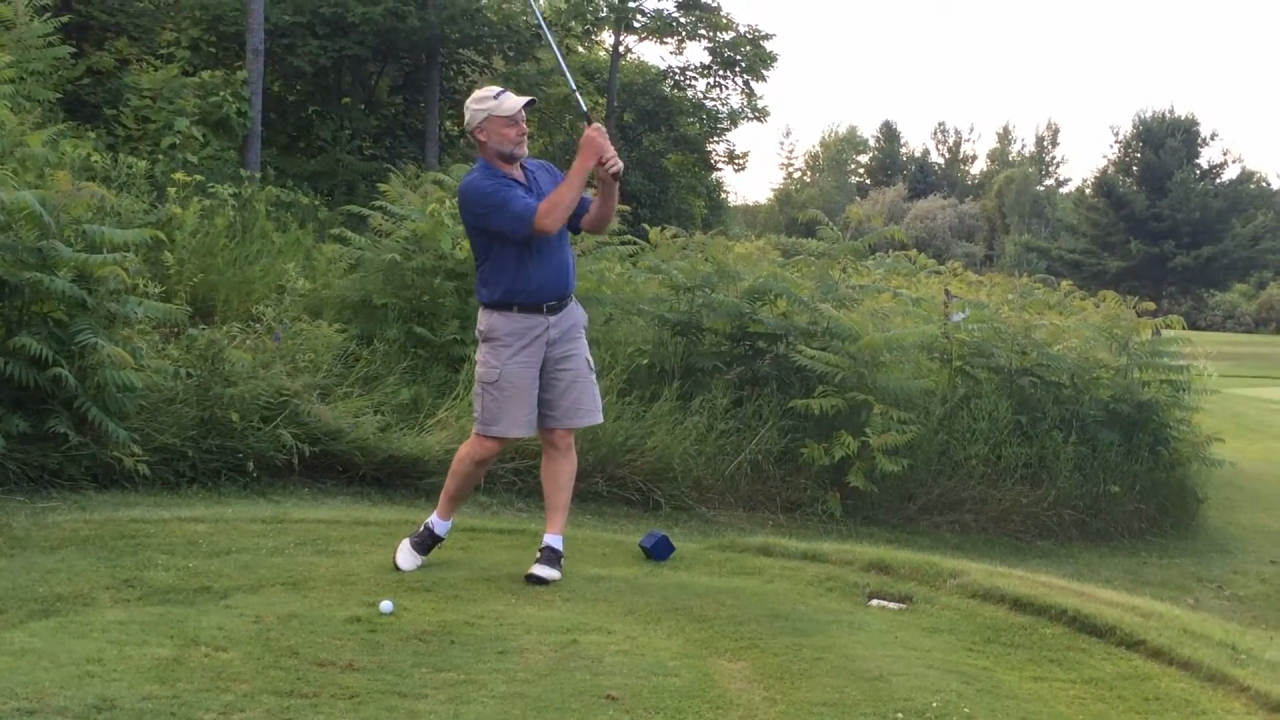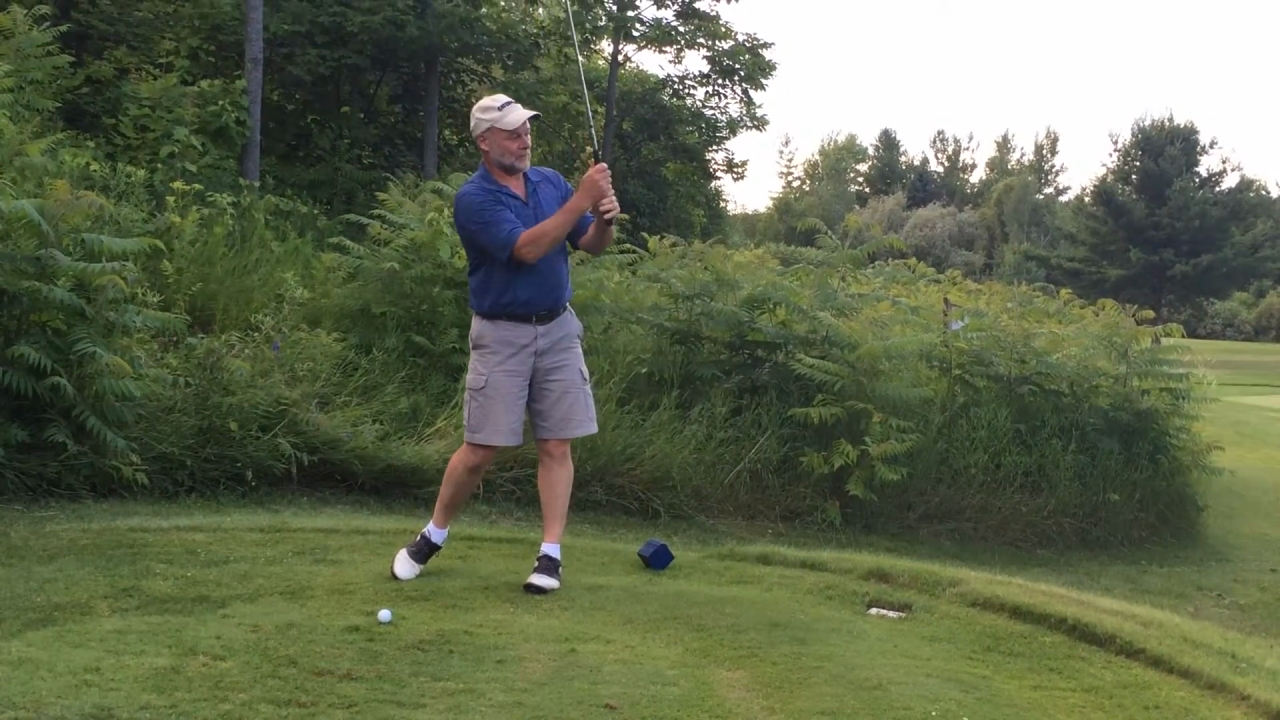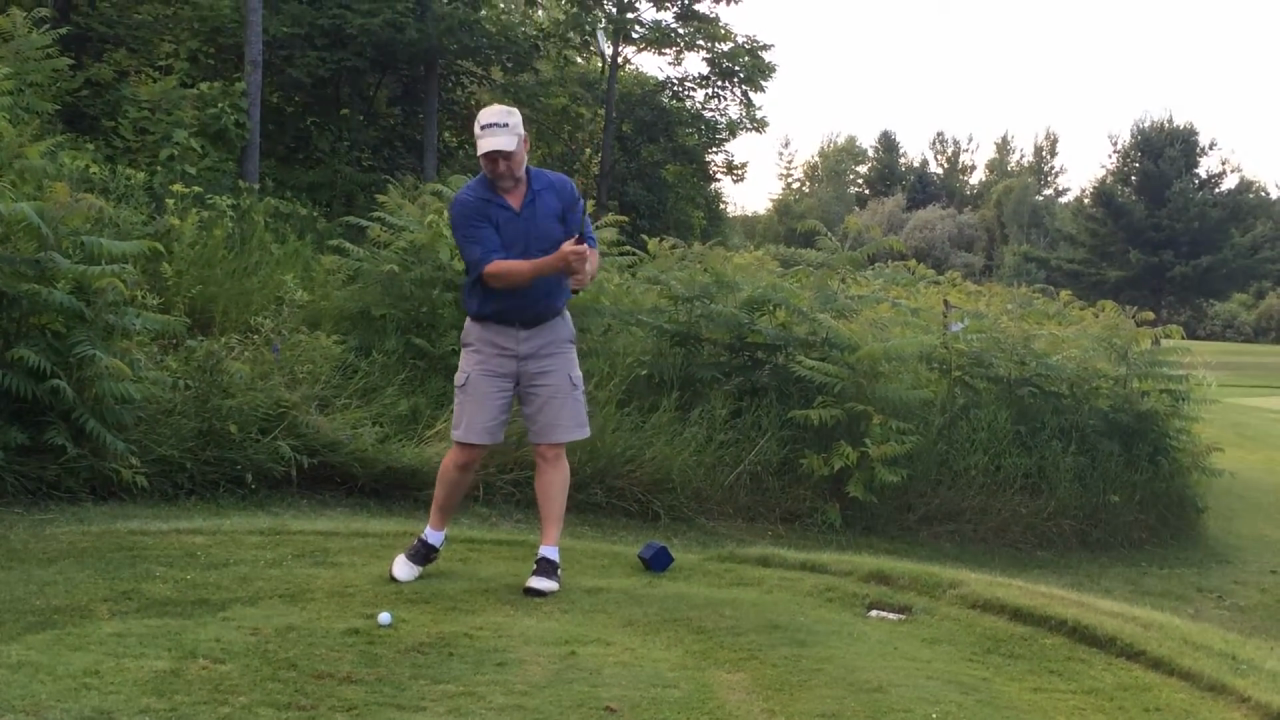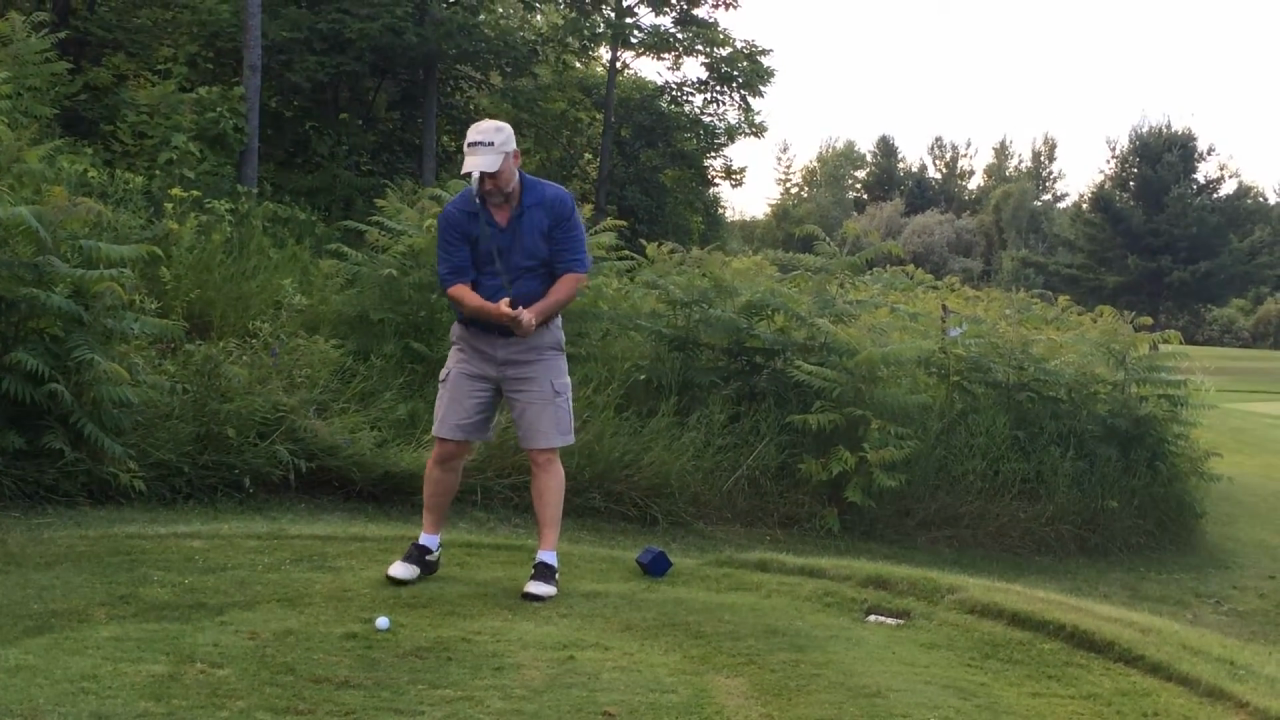
dt=0.3s
person 1, frame 1
left shoulder: (544, 171)
right shoulder: (477, 188)
left elbow: (594, 225)
right elbow: (544, 223)
left wrist: (608, 180)
right wrist: (583, 160)
left hip: (564, 319)
right hip: (509, 325)
left knee: (561, 436)
right knee: (489, 441)
left ankle: (552, 545)
right ankle: (435, 526)
person 1, frame 2
left shoulder: (551, 181)
right shoulder: (473, 198)
left elbow: (590, 245)
right elbow: (526, 249)
left wrist: (605, 218)
right wrist: (581, 199)
left hip: (558, 329)
right hip: (501, 335)
left knee: (556, 446)
right knee: (479, 449)
left ankle: (550, 554)
right ankle: (432, 535)
person 1, frame 3
left shoulder: (560, 189)
right shoulder: (468, 203)
left elbow: (587, 250)
right elbow: (490, 272)
left wrist: (583, 268)
right wrist: (554, 263)
left hip: (550, 335)
right hip: (489, 337)
left knee: (550, 449)
right knee: (467, 449)
left ankle: (549, 556)
right ankle: (430, 539)
person 1, frame 4
left shoulder: (556, 203)
right shoulder: (456, 213)
left elbow: (575, 273)
right elbow: (454, 285)
left wrist: (536, 313)
right wrist: (492, 310)
left hip: (536, 344)
right hip: (474, 343)
left knee: (543, 453)
right knee: (448, 448)
left ankle: (547, 561)
right ankle: (427, 547)
